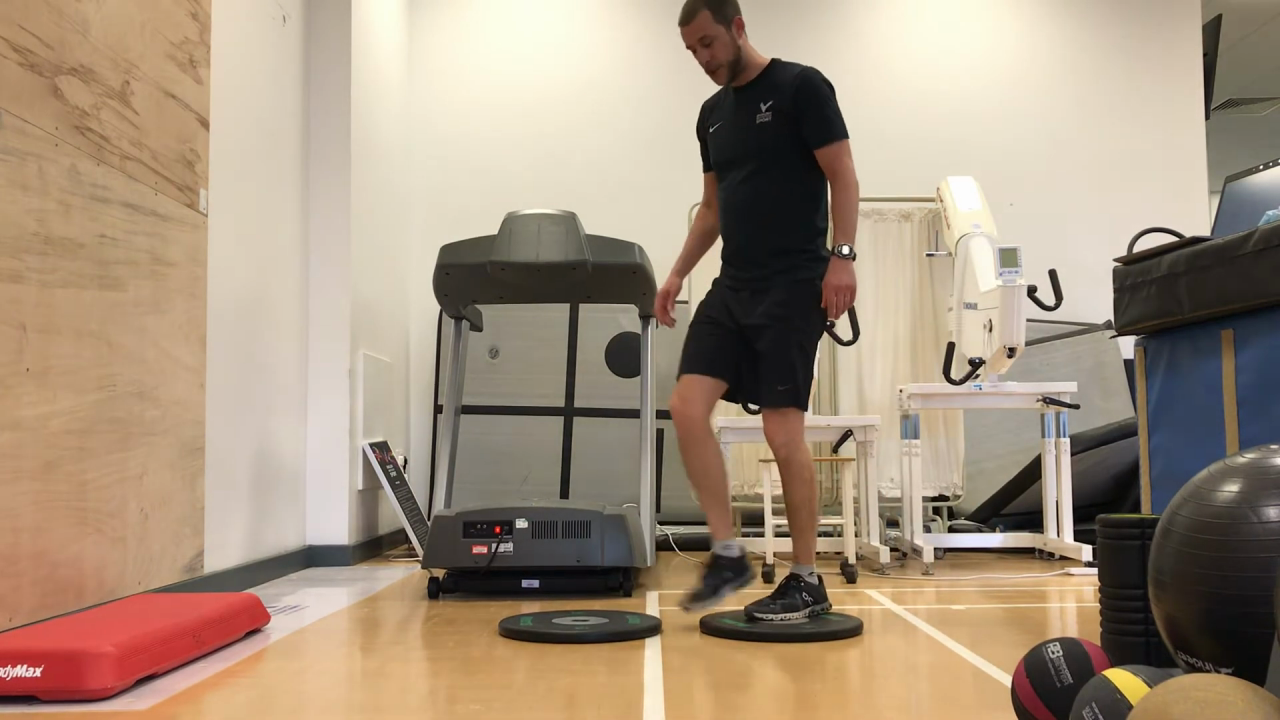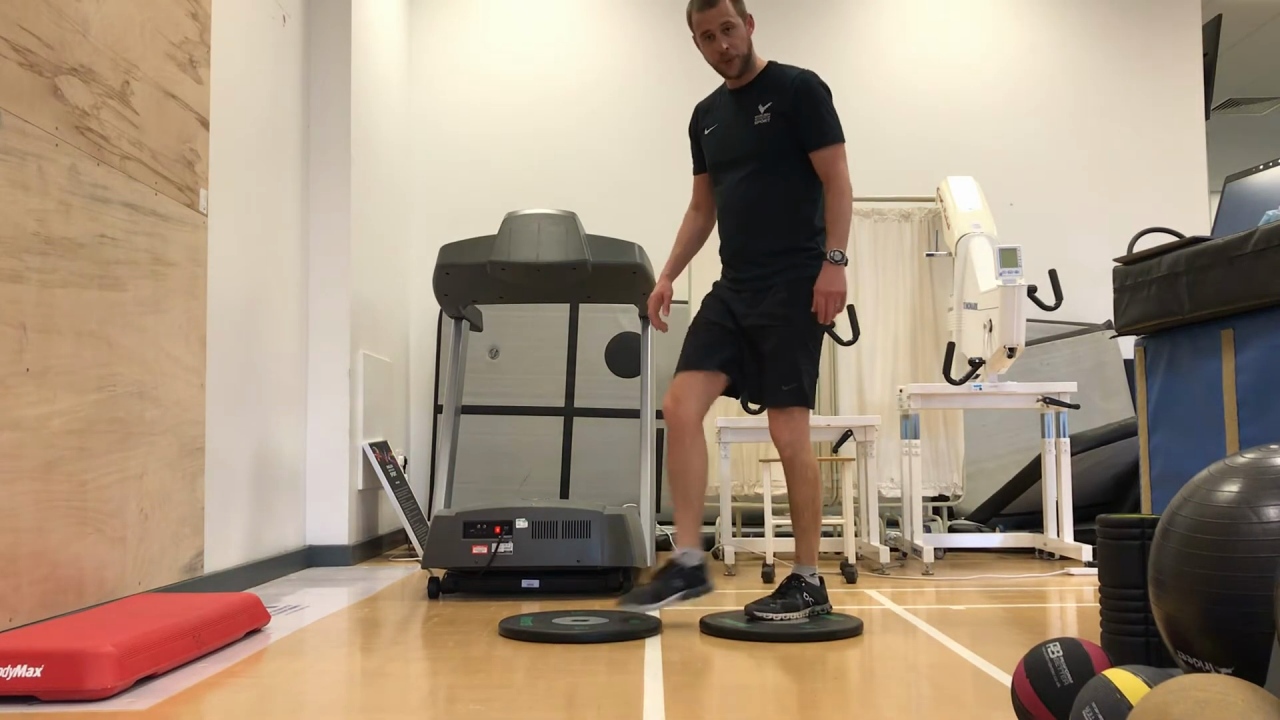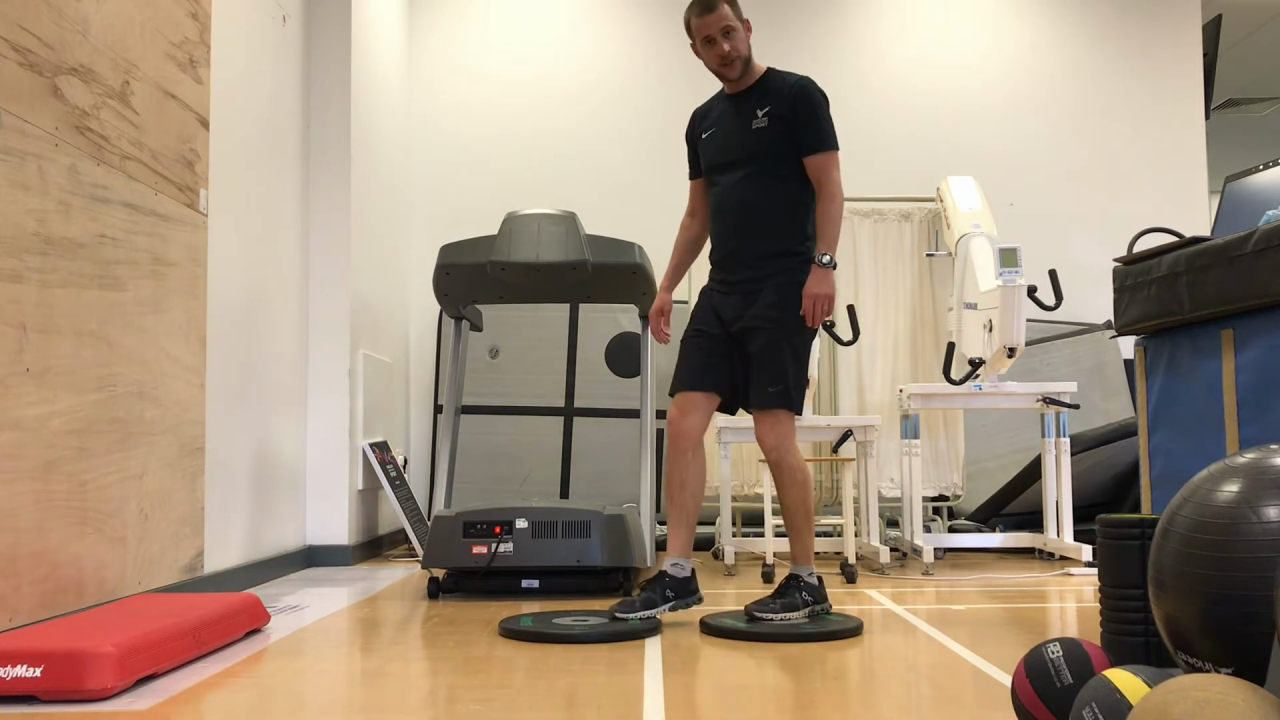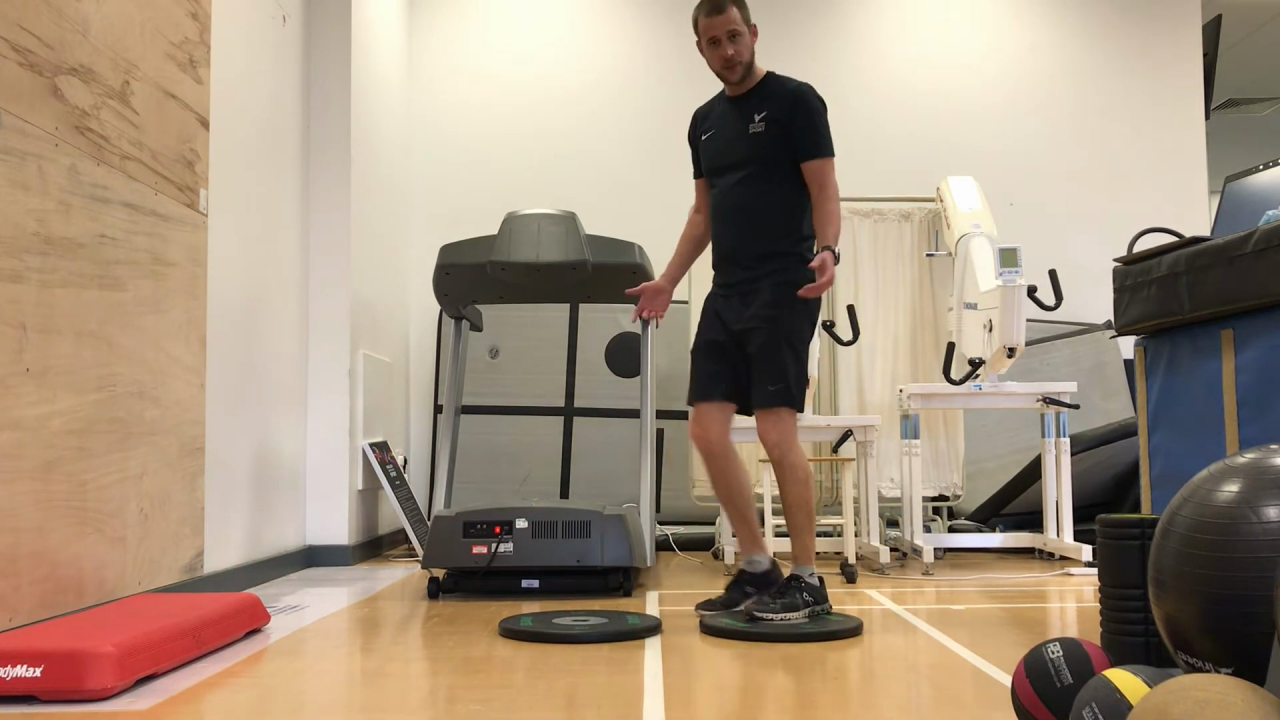
dt=0.3s
person 1, frame 1
left shoulder: (801, 86)
right shoulder: (712, 112)
left elbow: (843, 176)
left wrist: (842, 255)
right wrist: (678, 272)
left hip: (792, 286)
right hip: (733, 286)
left knee: (782, 433)
right knee: (687, 407)
left ankle: (807, 580)
right ankle: (726, 553)
person 1, frame 2
left shoulder: (799, 89)
right shoulder: (706, 114)
left elbow: (836, 181)
left wrist: (834, 261)
right wrist: (668, 277)
left hip: (791, 286)
right hip: (733, 287)
left knee: (788, 433)
right knee: (681, 406)
left ankle: (808, 581)
right ankle: (687, 563)
person 1, frame 3
left shoulder: (796, 95)
right shoulder: (703, 121)
left elbow: (828, 188)
left wrist: (823, 265)
right wrist: (668, 285)
left hip: (782, 291)
right hip: (722, 292)
left knee: (774, 436)
right knee: (683, 424)
left ankle: (807, 581)
right ankle: (677, 575)
person 1, frame 4
left shoulder: (794, 100)
right shoulder: (705, 119)
left elbow: (824, 191)
left wrist: (826, 251)
right wrist: (668, 279)
left hip: (782, 293)
right hip: (725, 294)
left knee: (776, 434)
right knee: (708, 433)
left ankle: (806, 582)
right ankle: (758, 568)
